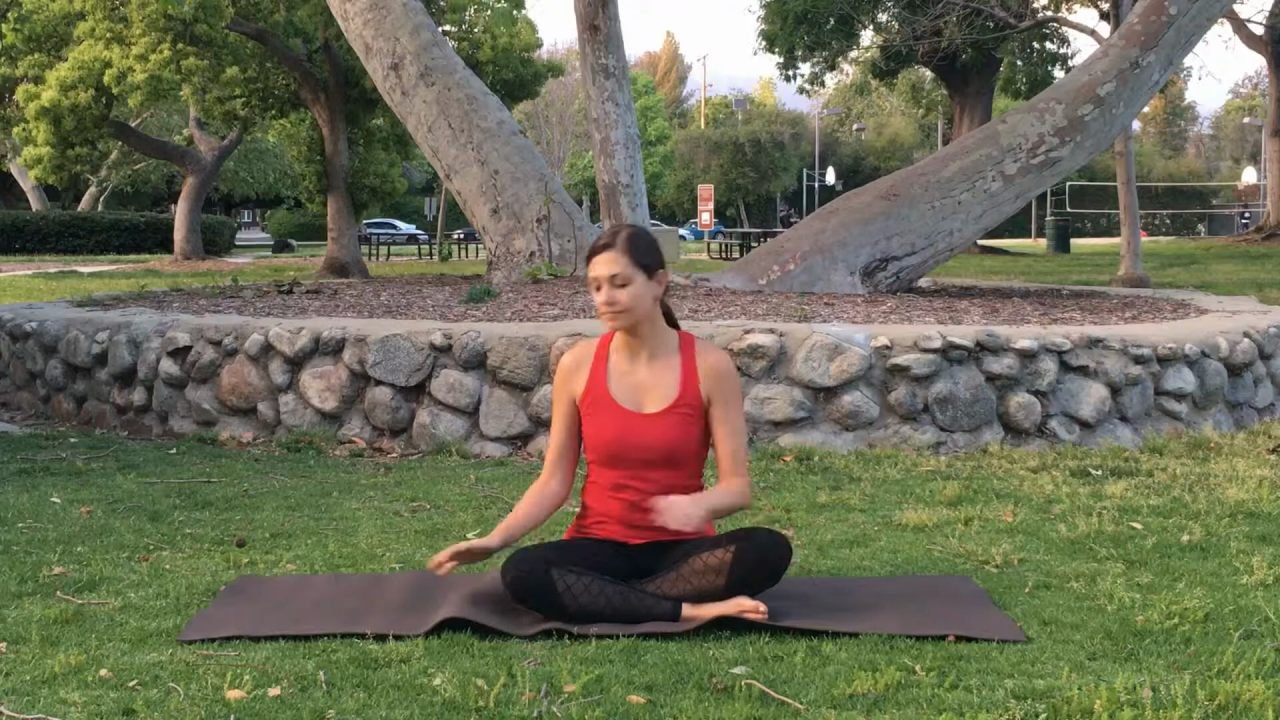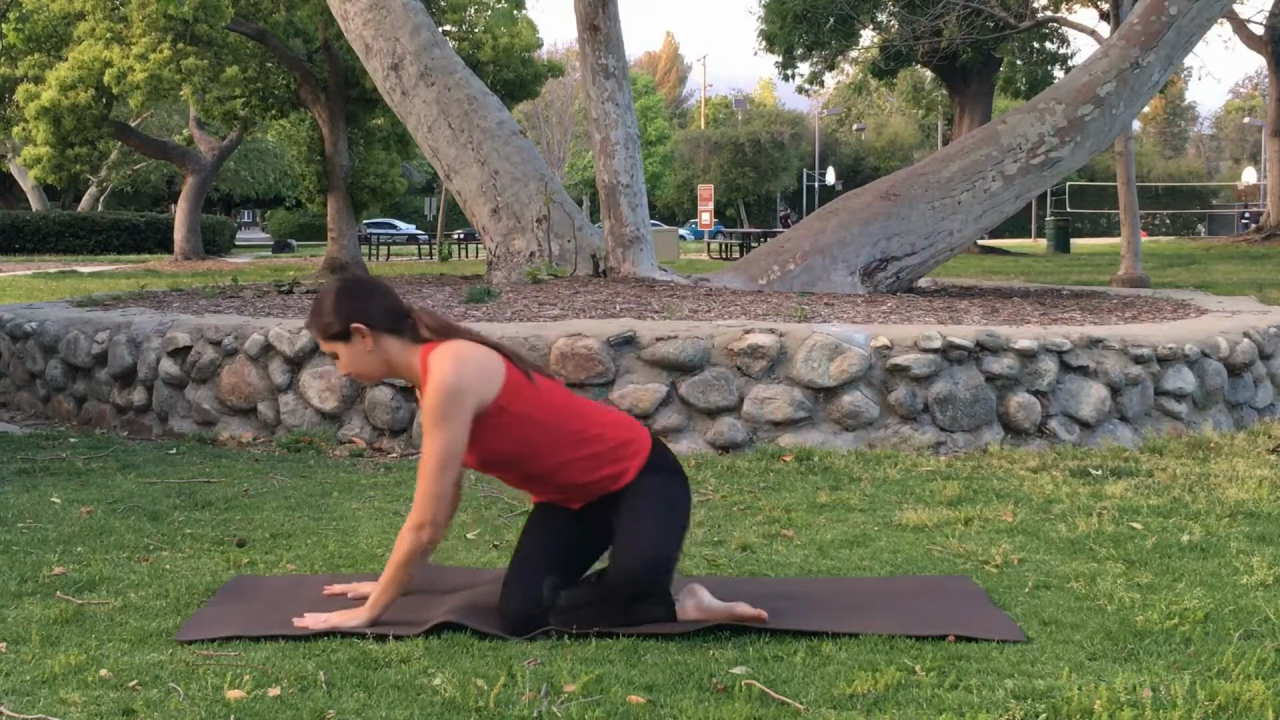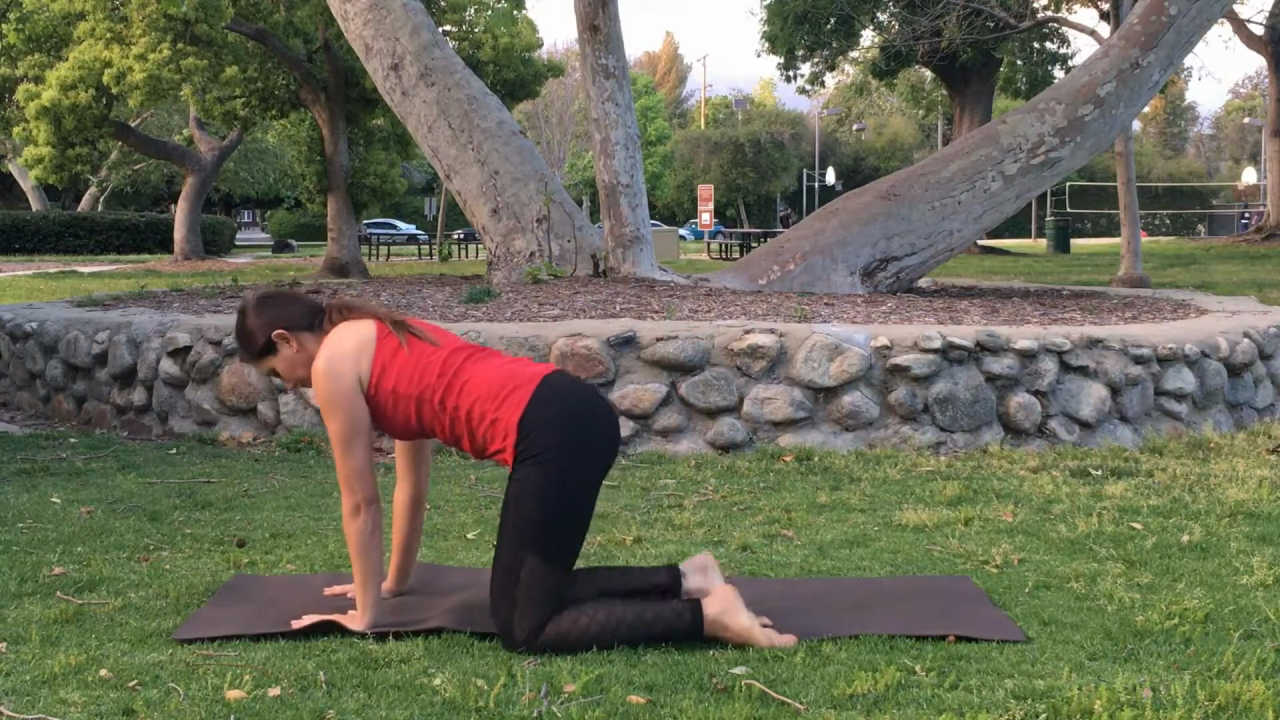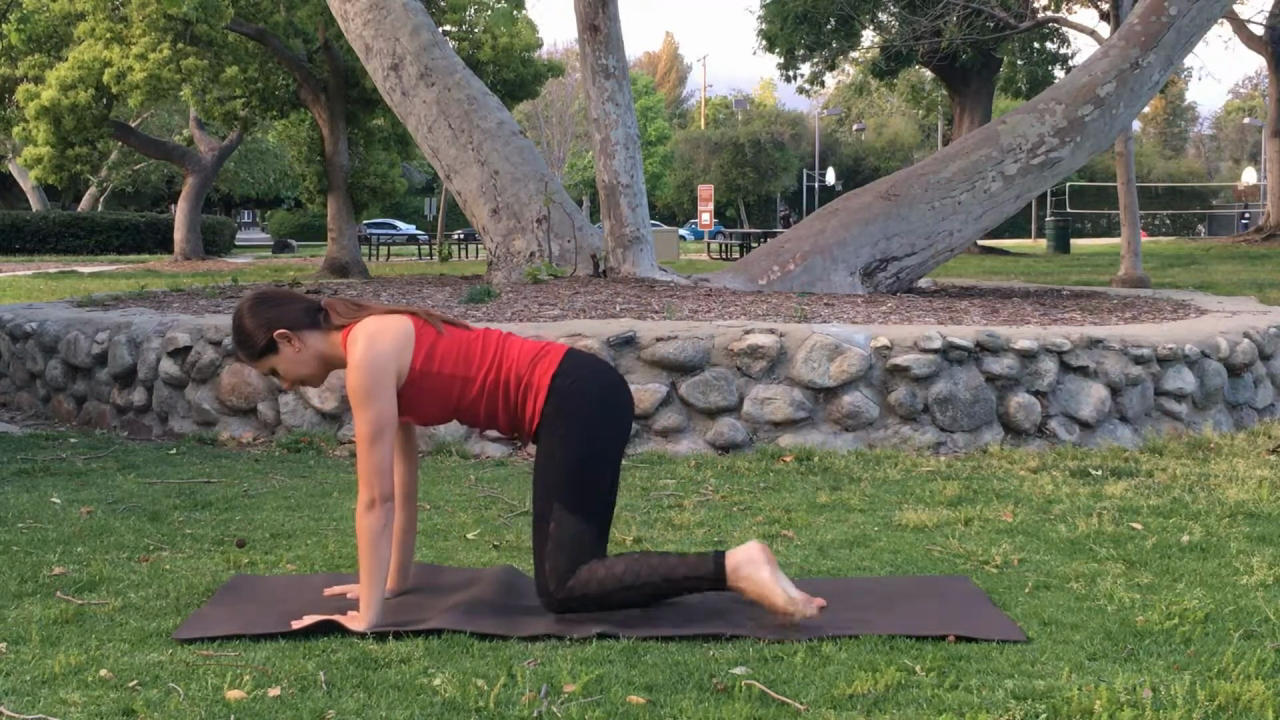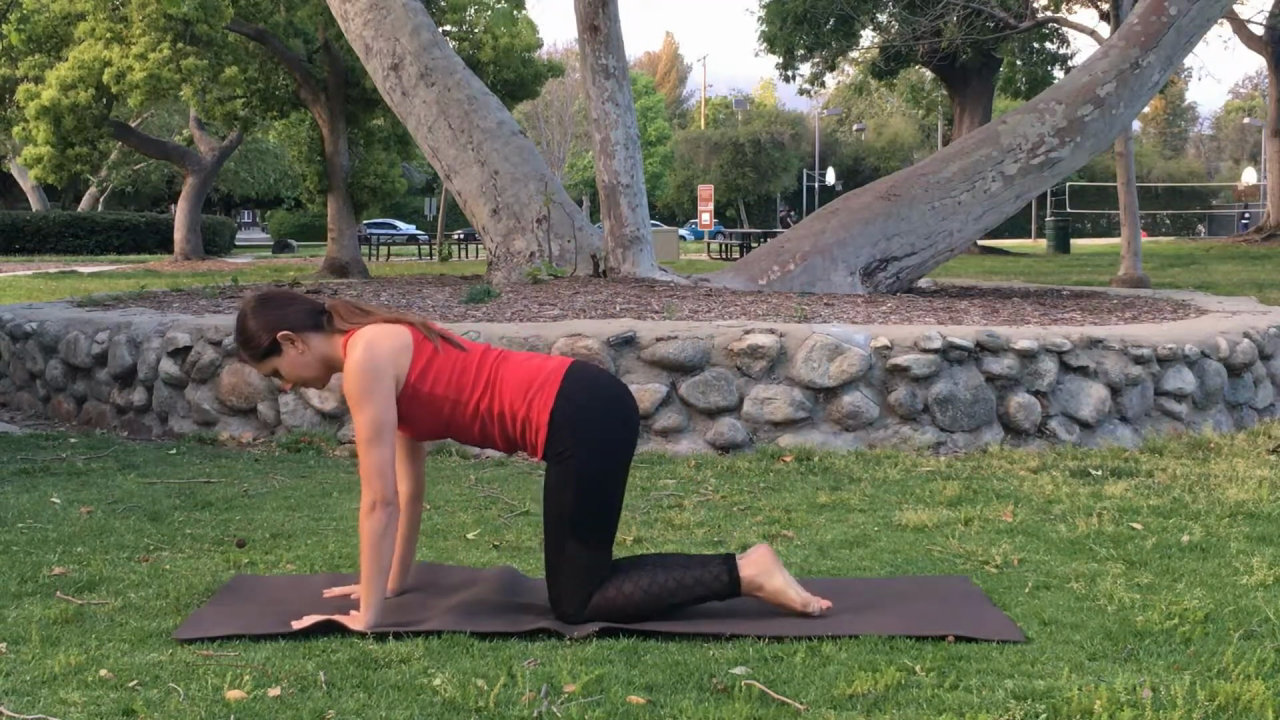
dt=1s
person 1, frame 1
left shoulder: (710, 366)
right shoulder: (576, 365)
left elbow: (737, 484)
right elbow: (554, 480)
left wrist: (700, 504)
right wrist: (493, 540)
left hip: (680, 547)
right hip: (602, 546)
left knee: (769, 552)
right knee: (521, 573)
left ankle: (598, 598)
right ankle: (685, 611)
person 1, frame 2
left shoulder: (449, 373)
right shoulder: (432, 371)
left elbow: (426, 521)
right elbow: (443, 503)
left wrist: (371, 609)
right wrist: (388, 584)
left hip: (638, 473)
right hip: (570, 494)
left knee: (634, 581)
right knee: (520, 616)
right ankle: (679, 608)
person 1, frame 3
left shoulder: (333, 362)
right shoulder: (387, 341)
left elbow: (360, 503)
right elbow: (411, 483)
left wrist: (366, 612)
right wrist: (392, 581)
left hip: (553, 429)
right hip: (580, 408)
left knee: (524, 630)
right knee: (530, 588)
left ankle: (706, 612)
right ankle: (684, 580)
person 1, frame 4
left shoulder: (367, 352)
right shoulder: (380, 345)
left elbow: (376, 495)
right elbow: (401, 481)
left wrist: (367, 613)
right wrist: (392, 580)
left hip: (578, 398)
right hip: (583, 395)
left knee: (562, 588)
right knee: (578, 573)
left ankle: (732, 567)
right ankle: (736, 565)
person 1, frame 5
left shoulder: (365, 357)
right shoulder: (385, 346)
left elbow: (380, 500)
right elbow: (409, 483)
left wrist: (367, 614)
right wrist: (391, 581)
left hip: (580, 418)
right hip: (591, 402)
left knee: (576, 602)
right knee: (584, 577)
left ankle: (743, 574)
right ankle: (744, 563)
